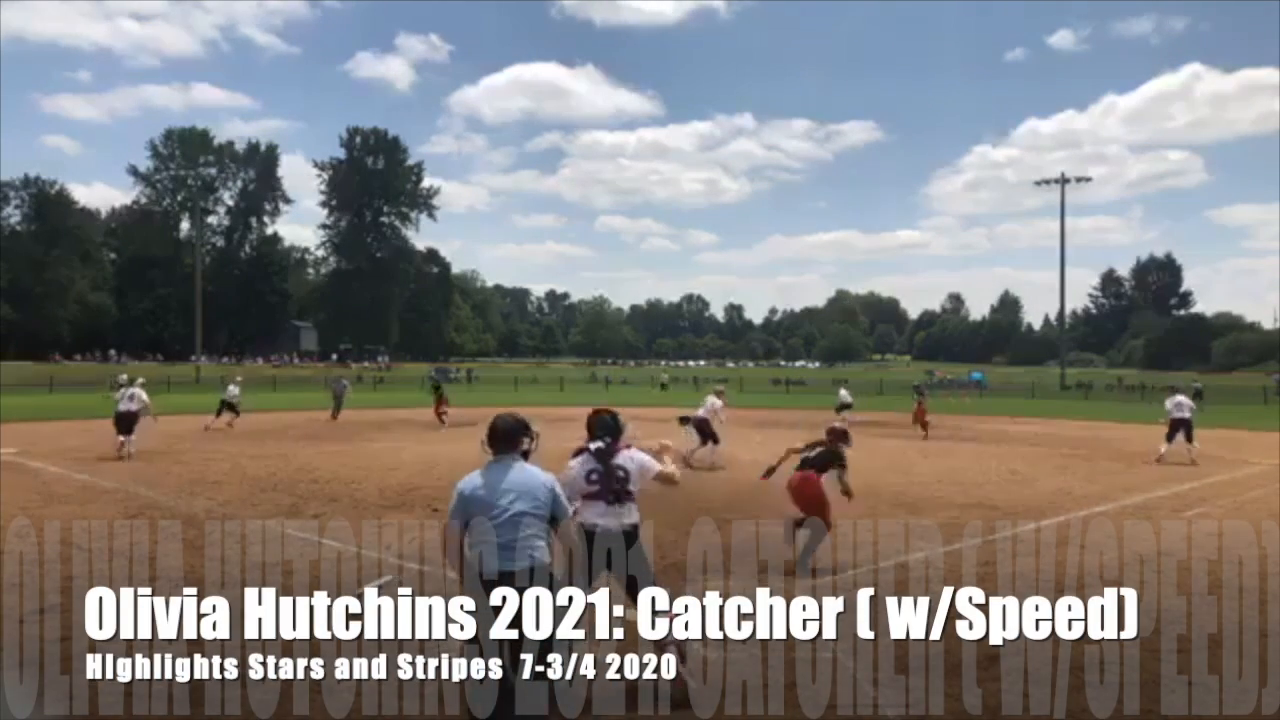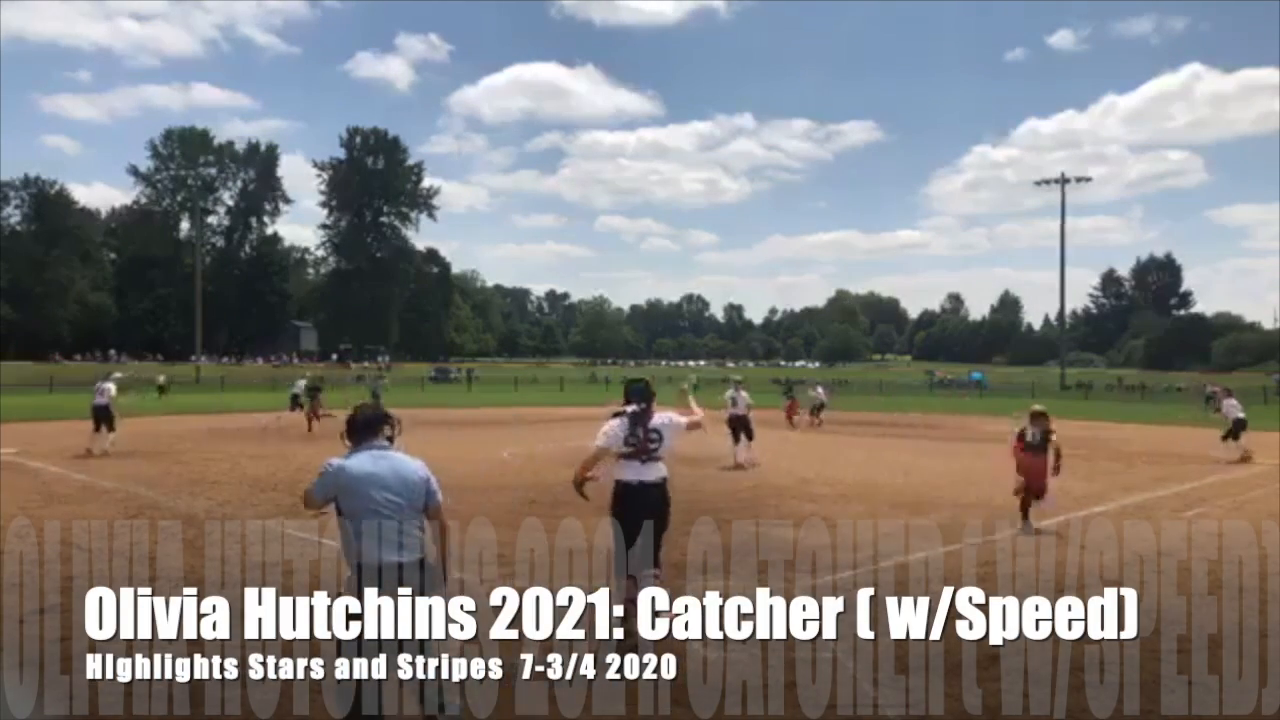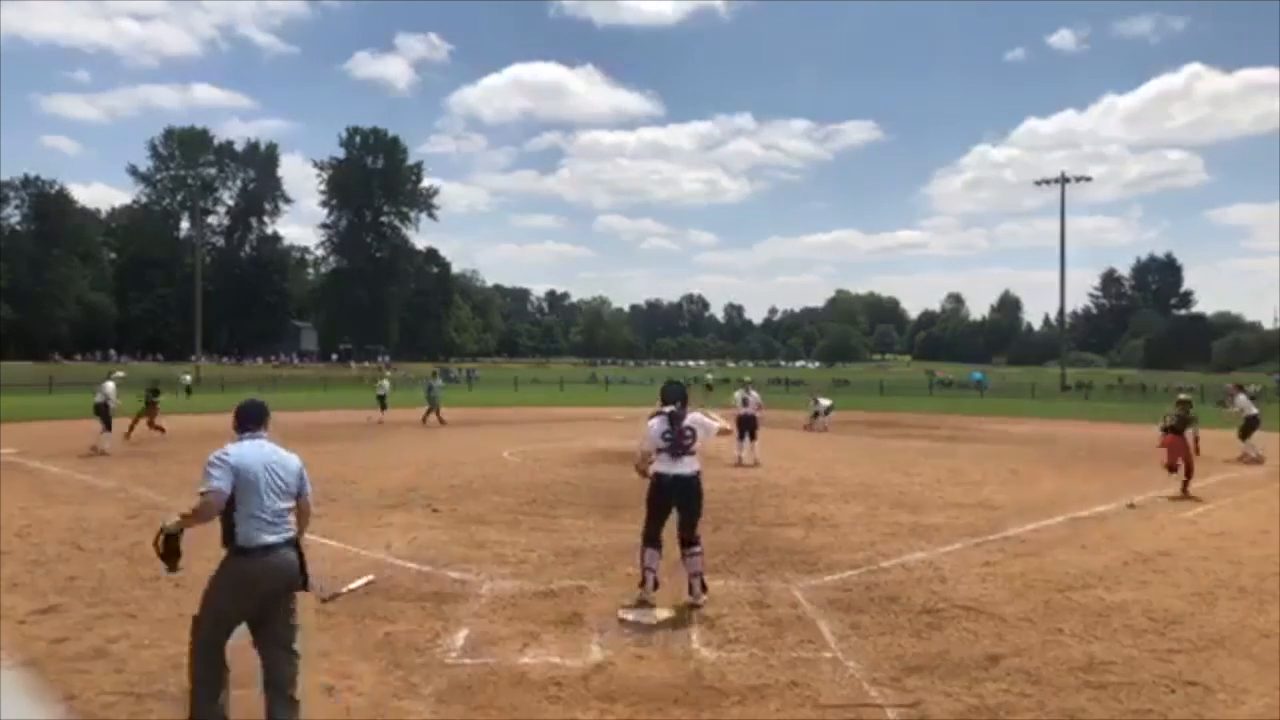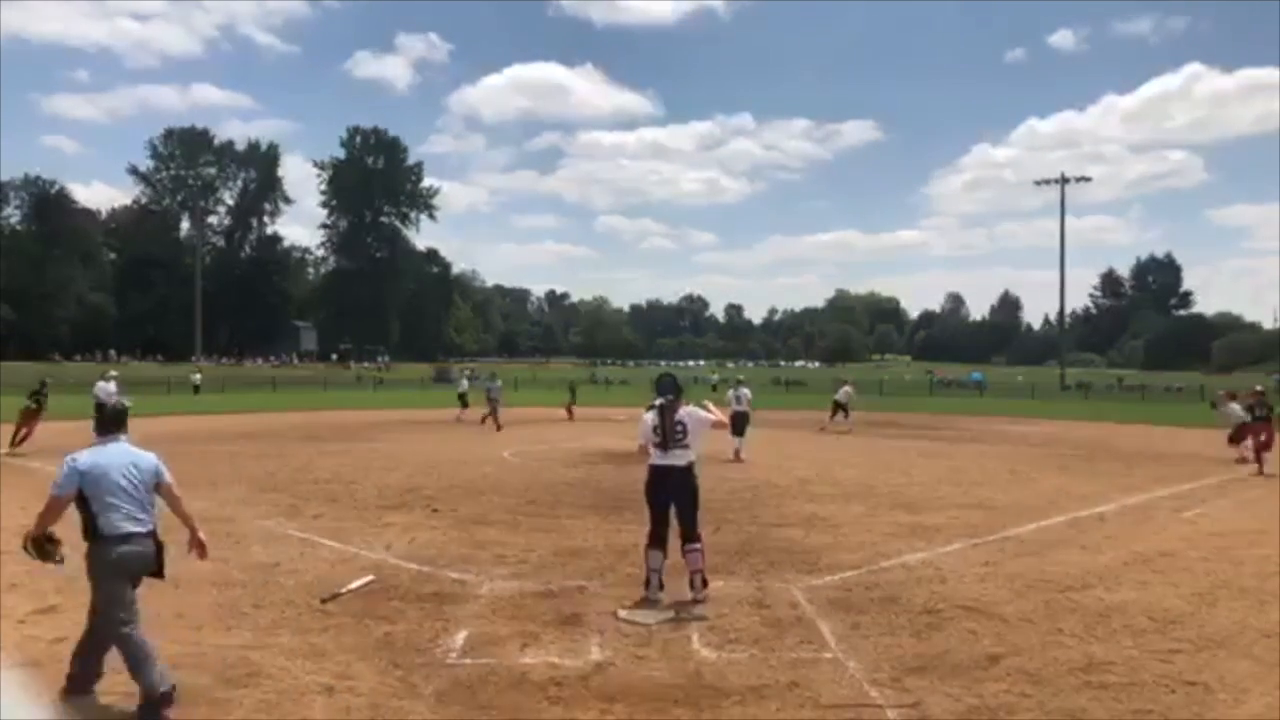
dt=0.7s
person 1, frame 1
left shoulder: (468, 485)
right shoulder: (545, 481)
left elbow: (453, 543)
left wrist: (468, 583)
left hip: (486, 582)
right hip: (535, 579)
right knee: (531, 666)
person 1, frame 2
left shoulder: (340, 470)
right shoulder: (416, 467)
left elbow: (310, 500)
right elbow: (440, 522)
right wrist: (441, 566)
left hip: (369, 580)
right hip: (416, 574)
right knee: (421, 652)
person 1, frame 3
left shoulder: (226, 457)
right shoulder: (291, 460)
left elbow: (211, 506)
right elbow: (305, 510)
left wrist: (178, 524)
left hip: (247, 562)
right hip: (287, 558)
left knee: (208, 636)
right knee: (281, 644)
person 1, frame 4
left shoulder: (79, 462)
right shoulder: (147, 458)
left elbow: (56, 506)
right elbow: (173, 497)
left wrist: (36, 531)
right wrist: (194, 531)
left hip: (109, 550)
right hip: (144, 546)
left knee: (122, 624)
right knee: (104, 613)
left ankle: (157, 690)
right ankle: (81, 678)
person 2, frame 1
left shoulder: (578, 463)
right shoulder: (634, 458)
right elbow: (672, 478)
right wrist: (665, 454)
left hip: (590, 540)
right hip: (625, 539)
person 2, frame 2
left shoulder: (615, 425)
right shoulder: (665, 420)
left elbow: (594, 457)
right elbow: (698, 420)
left wrist: (579, 478)
right wrist: (689, 399)
left hip: (625, 493)
right hip: (655, 494)
left knee: (624, 553)
right knee: (650, 554)
left ankle: (630, 613)
person 2, frame 3
left shoulder: (654, 424)
right shoulder: (697, 420)
left elbow: (642, 459)
right elbow: (727, 430)
left wrist: (643, 469)
right wrist: (712, 416)
left hip: (662, 483)
right hip: (689, 484)
left knee: (651, 535)
right knee: (689, 536)
left ankle: (647, 590)
right ankle: (697, 592)
person 2, frame 4
left shoulder: (649, 418)
right shoulder: (692, 414)
left elbow: (644, 448)
right elbow: (724, 423)
right wrist: (710, 407)
left hip: (657, 476)
right hip: (684, 476)
left knee: (657, 531)
right knee: (690, 531)
left ankle: (653, 589)
right ankle: (698, 588)
